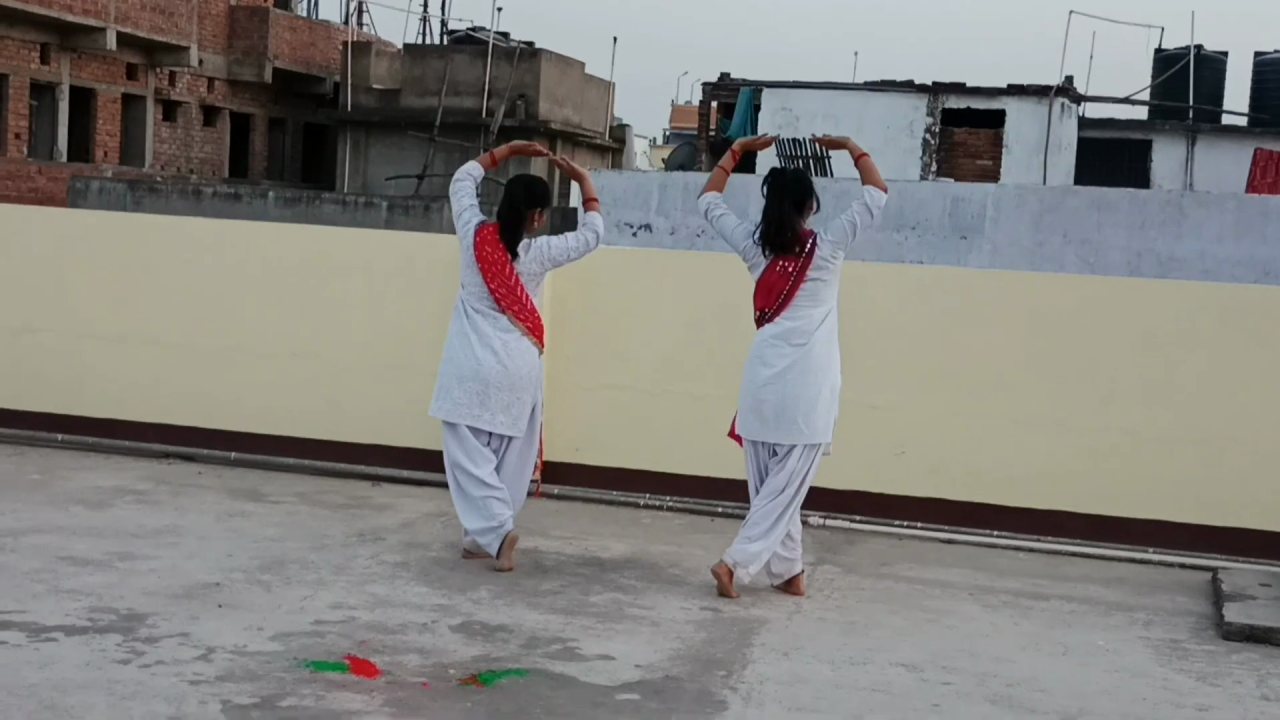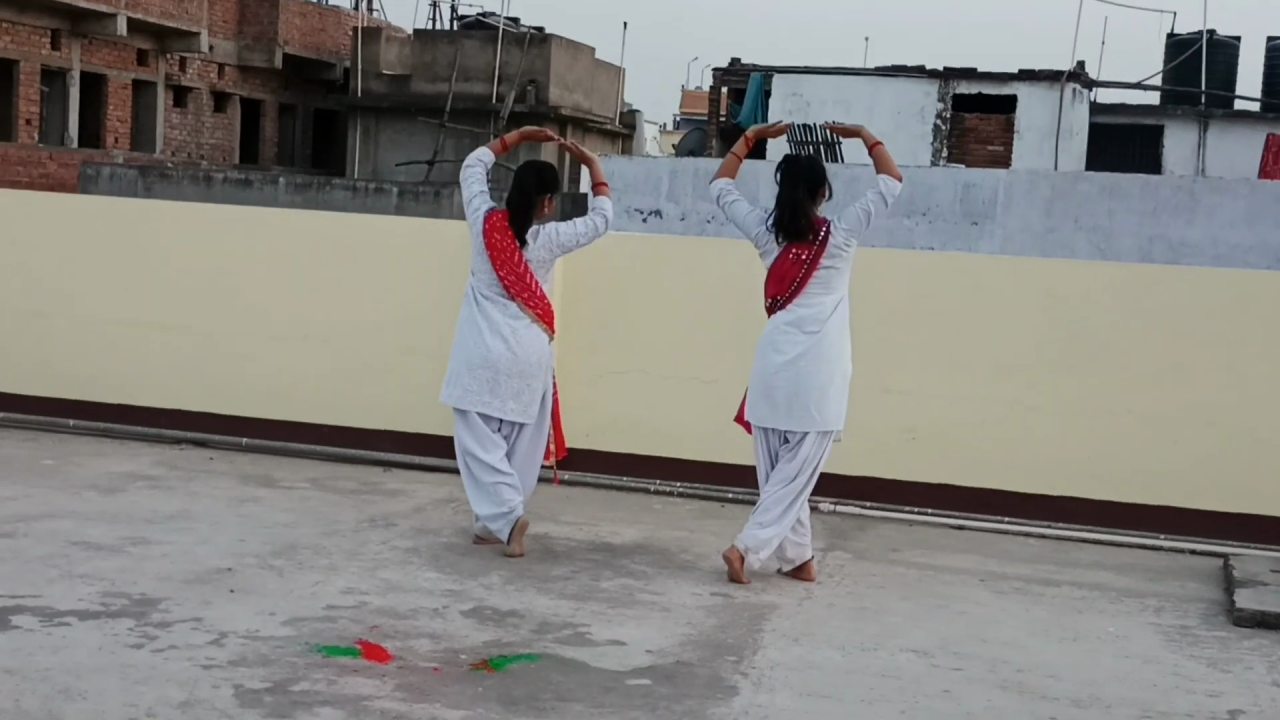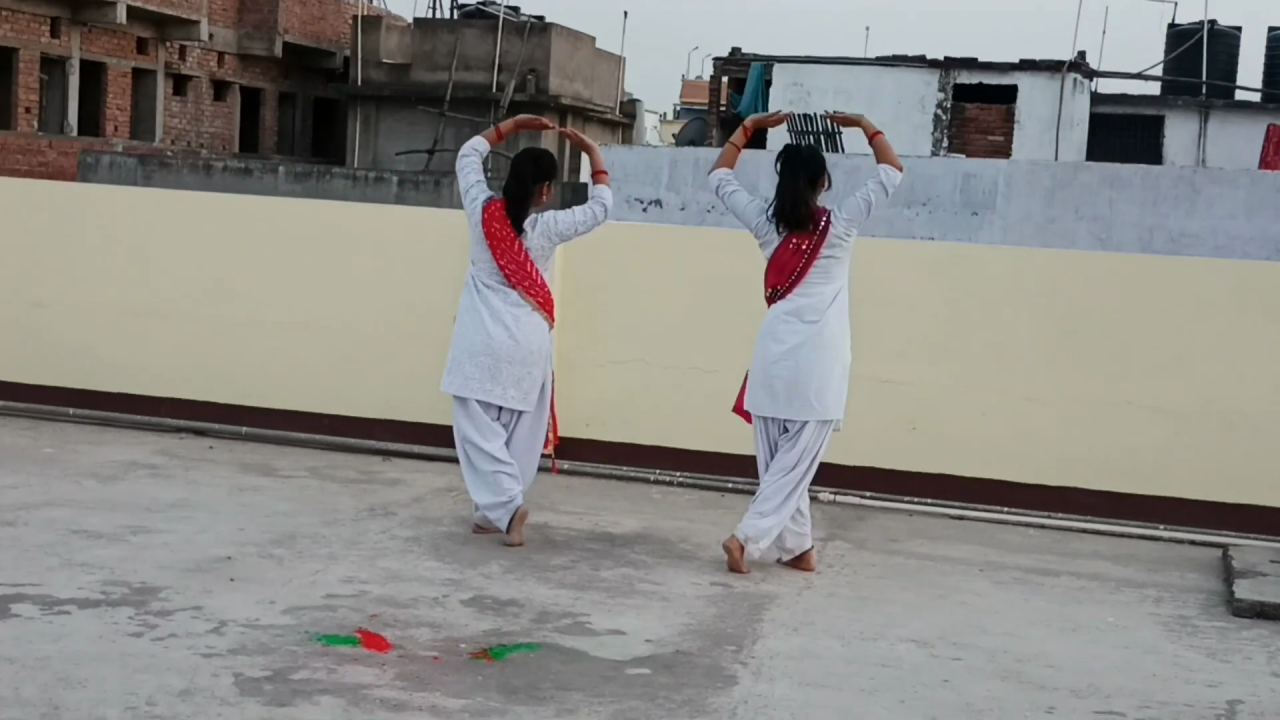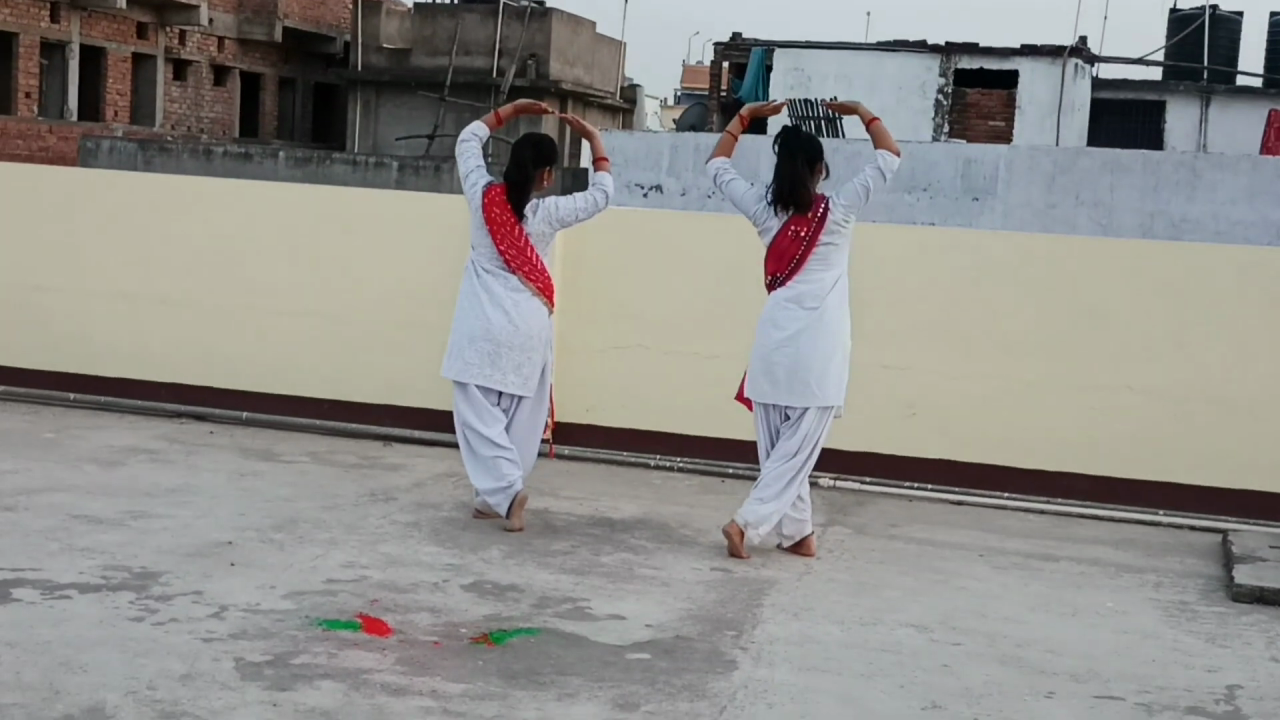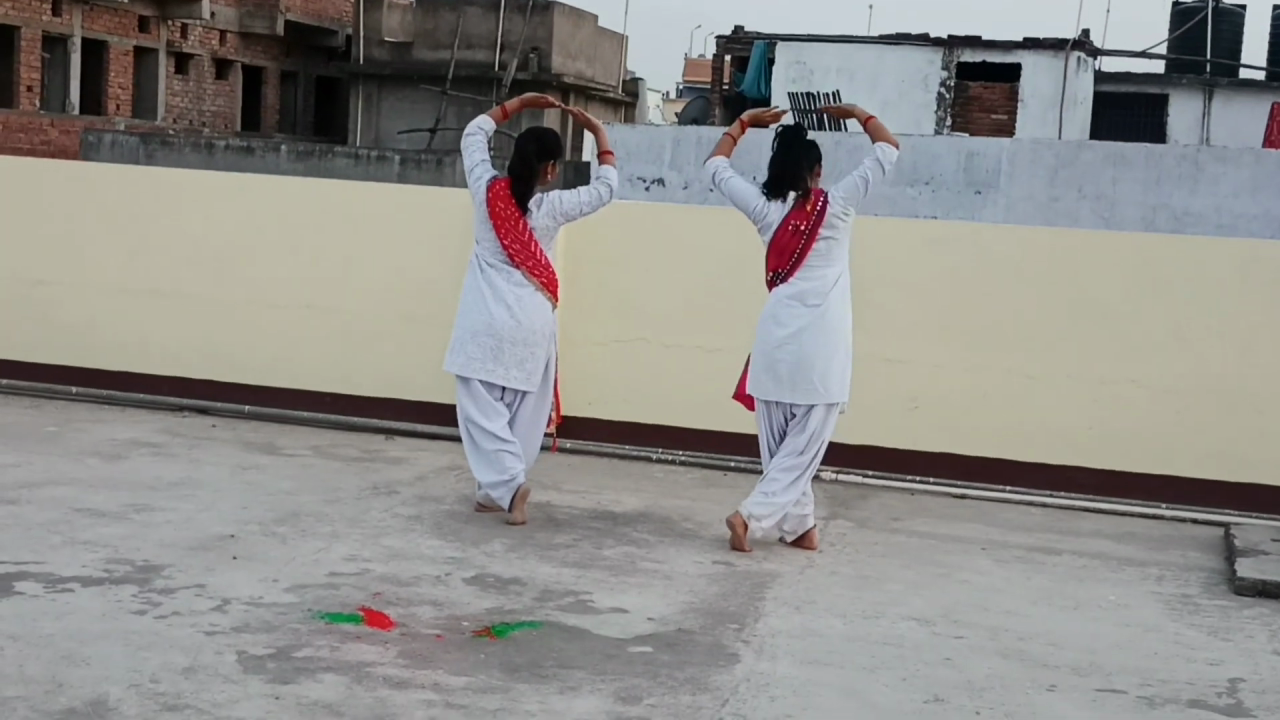
dt=0.4s
person 1, frame 1
left shoulder: (755, 246)
right shoulder: (827, 247)
left elbow: (709, 200)
right elbow: (877, 193)
left wrist: (737, 150)
right wrist: (852, 148)
left hip: (764, 378)
right hip: (808, 384)
left knee: (769, 484)
right knee: (787, 485)
left ankle: (787, 571)
right ankle: (737, 562)
person 1, frame 2
left shoulder: (766, 233)
right shoulder: (840, 235)
left elbow: (721, 186)
right elbow: (891, 182)
left wrist: (750, 136)
right wrist: (865, 136)
left hip: (775, 365)
right hip: (819, 372)
left knee: (777, 471)
right knee: (797, 472)
left ankle: (796, 557)
right ankle: (748, 547)
person 1, frame 3
left shoulder: (766, 223)
right shoulder: (840, 225)
left elbow: (720, 177)
right elbow: (892, 172)
left wrist: (748, 126)
right wrist: (865, 125)
left hip: (775, 354)
right hip: (818, 361)
left knee: (777, 460)
right knee: (797, 461)
left ankle: (796, 547)
right ankle: (748, 537)
person 1, frame 4
left shoulder: (765, 210)
right shoulder: (839, 211)
left elbow: (717, 166)
right elbow: (890, 157)
left wrist: (744, 115)
right wrist: (862, 112)
left hip: (775, 342)
right hip: (819, 348)
left knee: (777, 447)
right knee: (797, 449)
left ankle: (796, 532)
right ankle: (748, 523)
person 1, frame 5
left shoulder: (765, 208)
right shoulder: (838, 205)
left elbow: (716, 165)
right elbow: (888, 150)
left wrist: (745, 121)
right wrist: (857, 113)
left hip: (777, 338)
right hip: (821, 344)
left knee: (779, 443)
right knee: (805, 444)
left ankle: (798, 525)
right ankle: (752, 515)
person 2, frame 1
left shoulder: (475, 236)
right shoulder: (539, 253)
left elbow: (463, 179)
right elbow: (592, 233)
left wrist: (507, 151)
right wrist: (583, 180)
left hip: (472, 367)
right hip: (518, 369)
left knee: (469, 454)
right knee: (509, 459)
left ankle: (494, 531)
right ankle: (483, 536)
person 2, frame 2
left shoulder: (484, 222)
right shoulder: (548, 239)
left elbow: (473, 166)
right elbow: (601, 218)
left wrist: (518, 136)
right wrist: (592, 163)
left hip: (482, 353)
right hip: (528, 356)
left knee: (480, 440)
right knee: (521, 446)
left ankle: (506, 516)
right ankle: (493, 522)
person 2, frame 3
left shoulder: (483, 211)
right shoulder: (547, 227)
left elbow: (468, 155)
right elbow: (600, 206)
left wrist: (513, 125)
right wrist: (592, 151)
left hip: (482, 341)
right hip: (528, 344)
left knee: (479, 428)
right knee: (519, 434)
left ankle: (504, 506)
right ankle: (494, 511)
person 2, frame 4
left shoulder: (483, 196)
right shoulder: (548, 213)
left elbow: (468, 140)
right elbow: (601, 193)
left wrist: (513, 109)
right wrist: (593, 138)
left hip: (482, 327)
right hip: (528, 328)
left knee: (479, 413)
right knee: (520, 419)
left ankle: (504, 490)
right ankle: (494, 496)
person 2, frame 5
left shoulder: (487, 191)
right shoulder: (552, 207)
left elbow: (474, 133)
right elbow: (605, 187)
left wrist: (519, 103)
right wrist: (598, 132)
left hip: (486, 321)
right hip: (531, 324)
left knee: (482, 407)
right knee: (523, 413)
left ankle: (506, 484)
right ankle: (497, 490)
